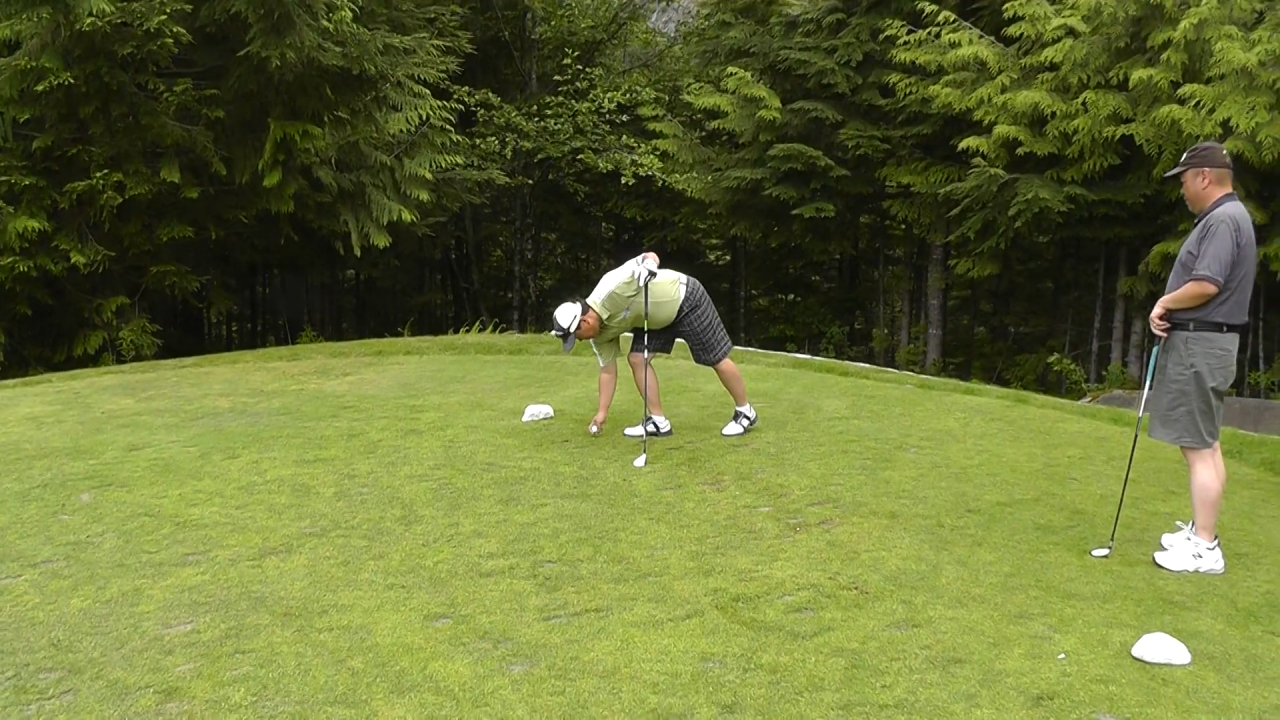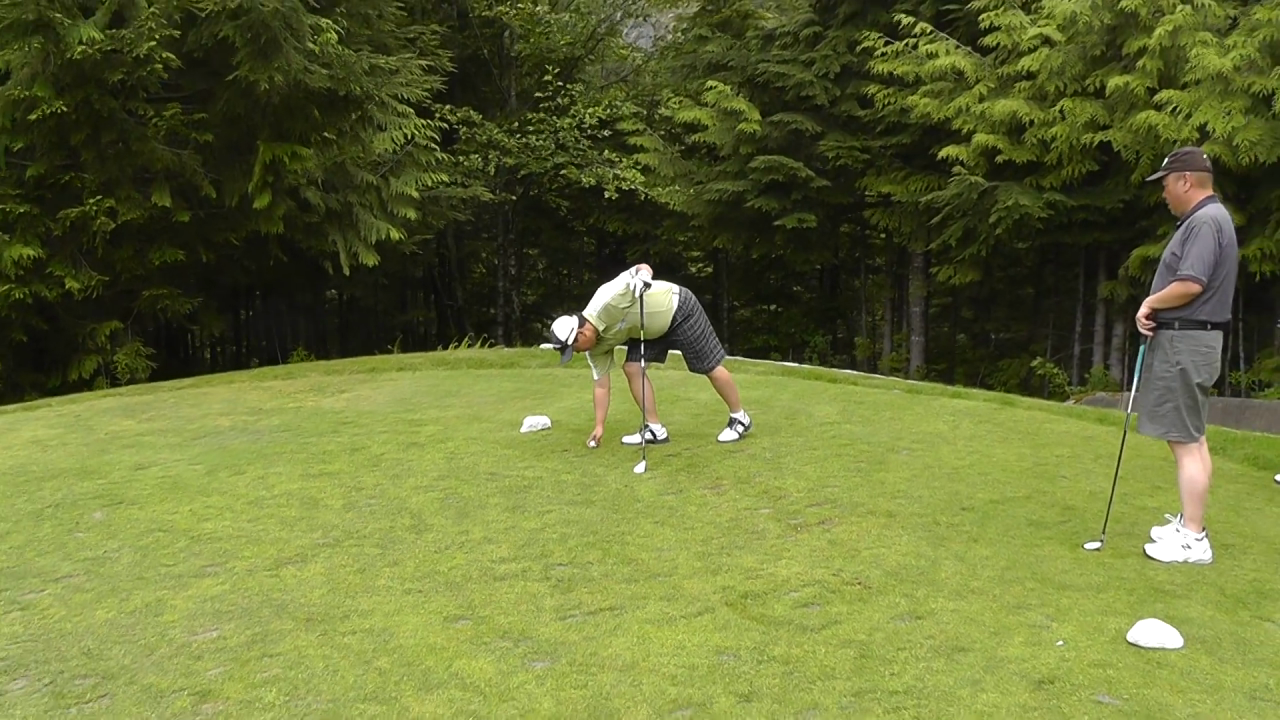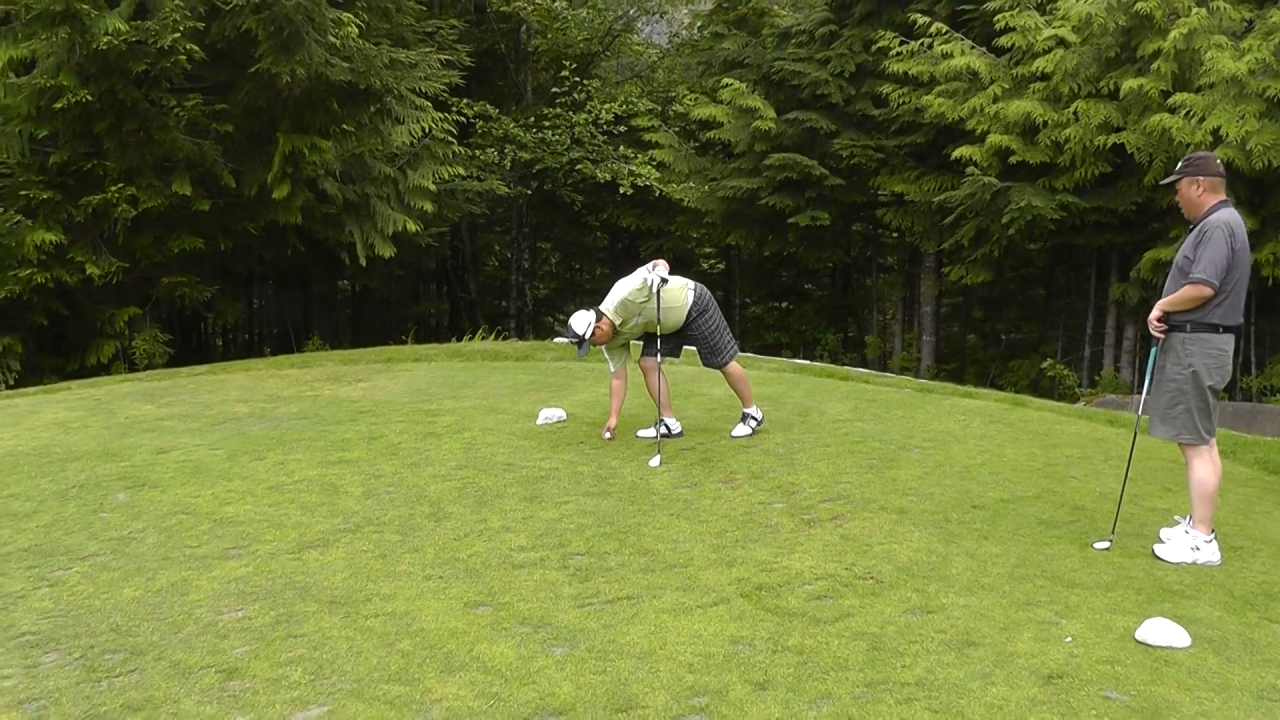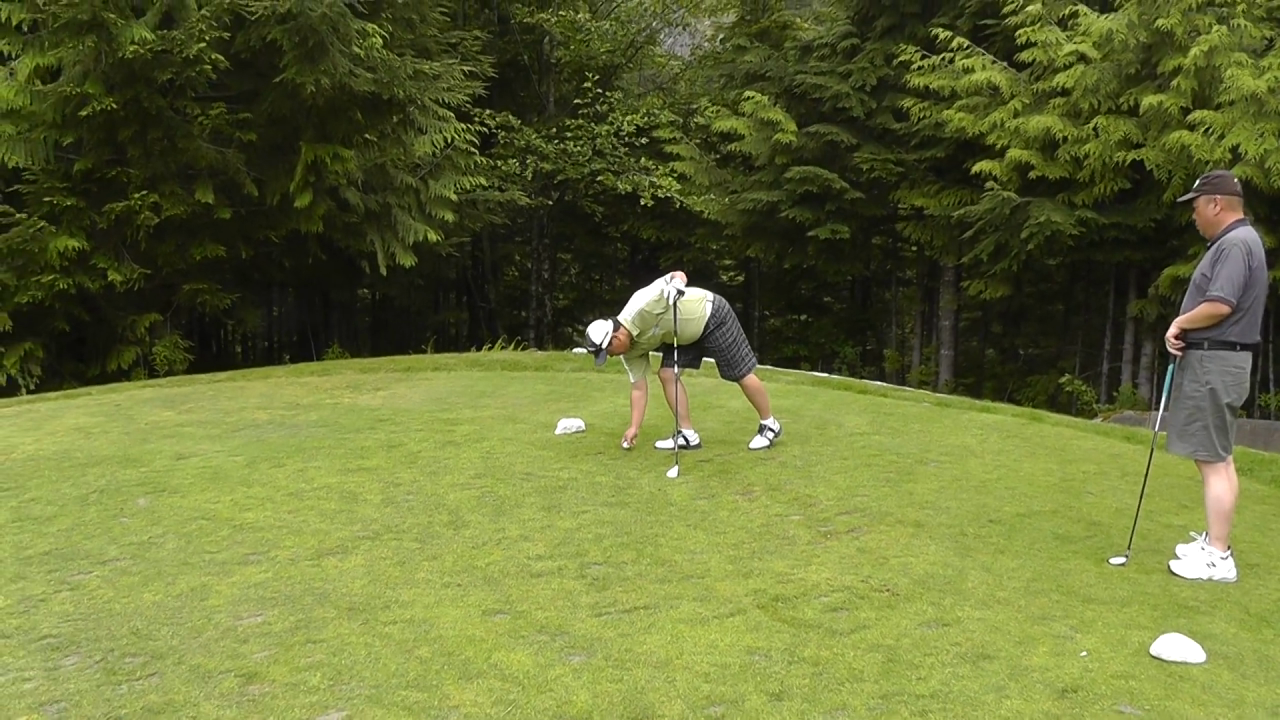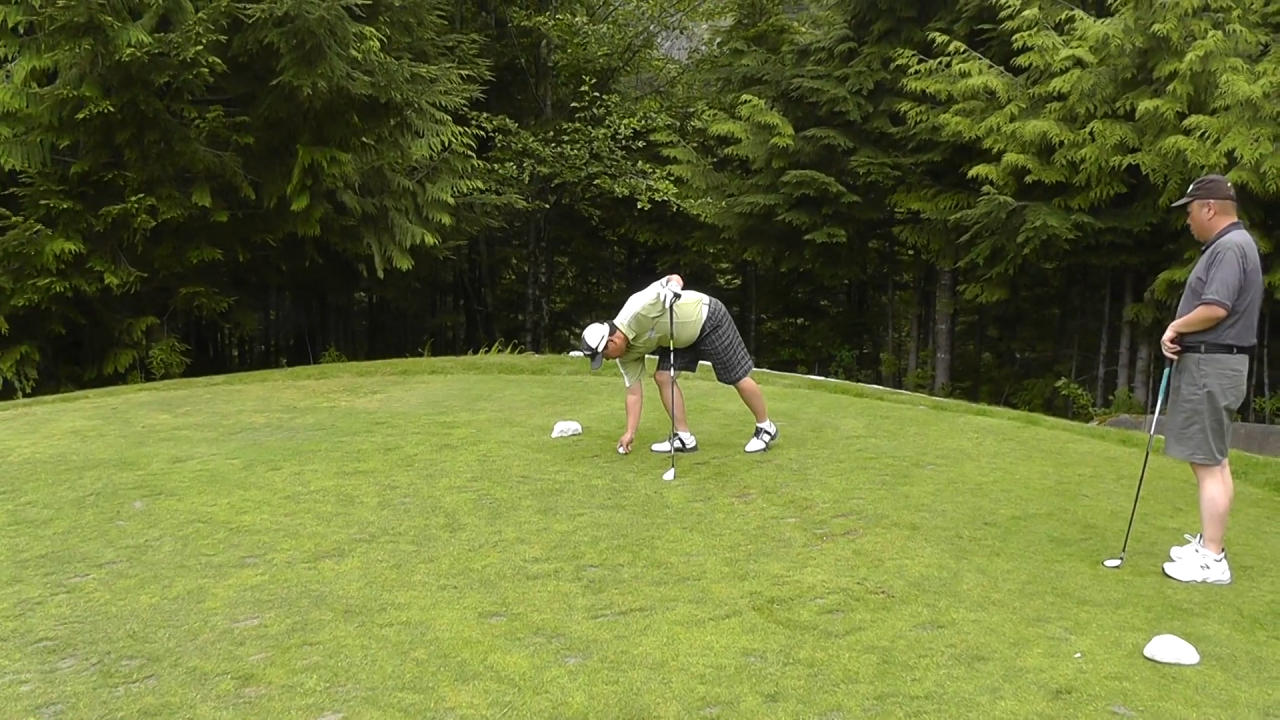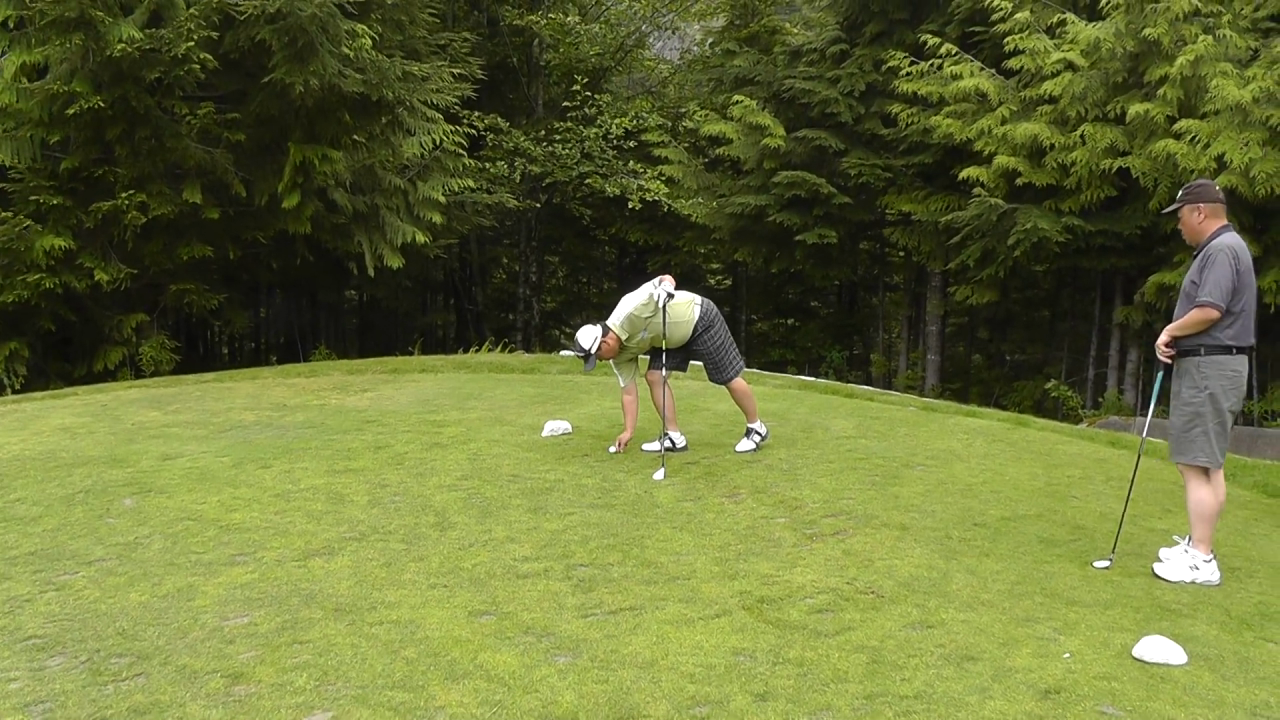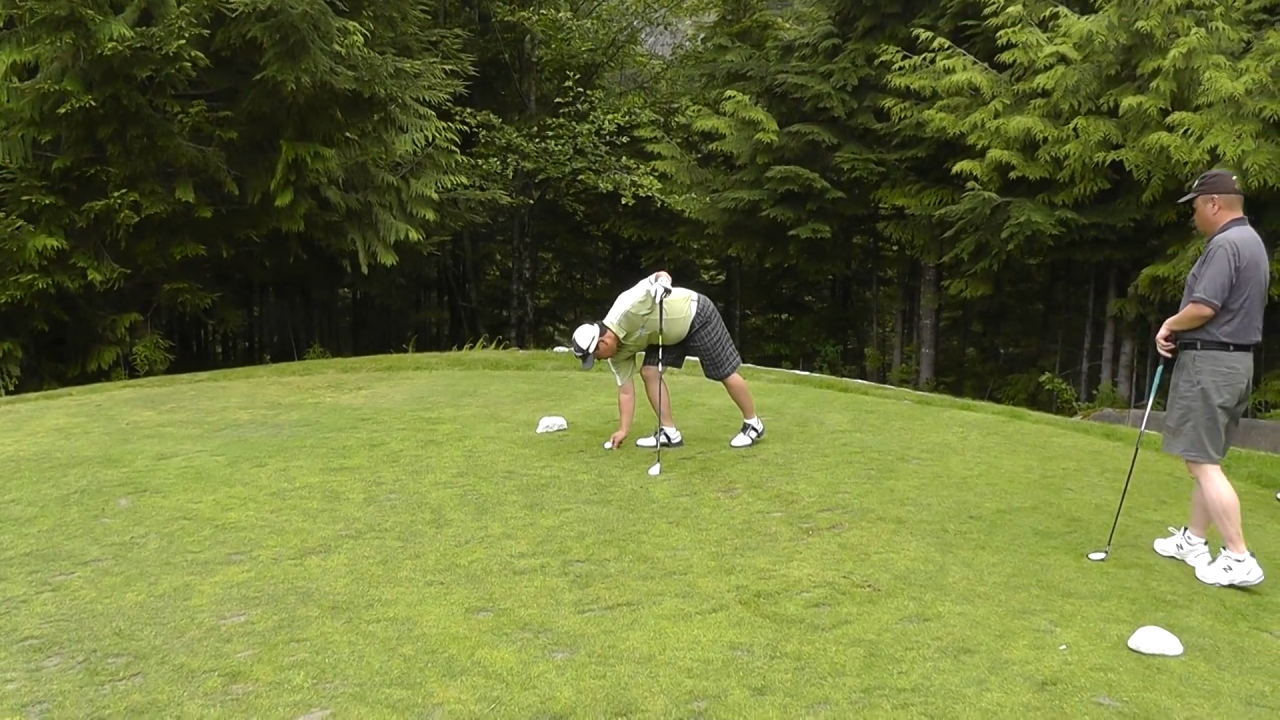
dt=0.4s
person 1, frame 1
left shoulder: (1223, 219)
right shoulder: (1222, 217)
left elbow: (1206, 285)
left wrist: (1164, 303)
right wrist: (1170, 310)
left hip: (1200, 343)
right hip: (1200, 340)
left knee: (1198, 446)
right knee: (1204, 444)
left ankle: (1205, 548)
right ankle: (1201, 532)
person 1, frame 2
left shoulder: (1205, 221)
right shoulder: (1204, 219)
left elbow: (1190, 284)
left wrist: (1150, 303)
right wrist: (1156, 310)
left hip: (1185, 341)
right hip: (1185, 338)
left knee: (1186, 441)
right knee: (1191, 438)
left ankle: (1193, 539)
right ankle: (1190, 524)
person 1, frame 3
left shoulder: (1218, 225)
right shoulder: (1216, 223)
left elbow: (1202, 288)
left wrist: (1162, 306)
right wrist: (1168, 313)
left hip: (1197, 344)
right hip: (1197, 341)
left knee: (1196, 443)
right knee: (1202, 440)
left ankle: (1202, 541)
right ankle: (1199, 525)
person 1, frame 4
left shoulder: (1235, 243)
right shoulder: (1233, 241)
left elbow: (1219, 305)
left wrist: (1179, 323)
right wrist: (1185, 330)
left hip: (1213, 361)
right hip: (1215, 359)
left knee: (1212, 459)
right knee: (1218, 457)
left ankle: (1218, 557)
right ankle: (1214, 542)
person 1, frame 5
left shoulder: (1229, 246)
right shoulder: (1227, 245)
left elbow: (1215, 308)
left wrist: (1175, 327)
right wrist: (1181, 333)
left hip: (1210, 365)
right hip: (1212, 362)
left knee: (1207, 462)
right knee: (1214, 460)
left ankle: (1212, 559)
right ankle: (1209, 544)
person 1, frame 6
left shoulder: (1221, 249)
right shoulder: (1220, 248)
left elbow: (1209, 311)
left wrist: (1170, 331)
right wrist: (1176, 337)
left hip: (1209, 368)
right hip: (1209, 366)
left knee: (1195, 464)
right knee: (1208, 463)
left ankle: (1201, 559)
right ankle: (1197, 546)
person 1, frame 7
left shoulder: (1226, 244)
right shoulder: (1250, 241)
left elbow: (1203, 307)
left wrist: (1169, 325)
right wrist: (1179, 330)
left hip: (1209, 363)
right hip: (1234, 360)
left knee: (1202, 463)
right knee: (1207, 459)
left ankle: (1239, 559)
right ankle: (1194, 540)
person 2, frame 1
left shoulder: (612, 289)
right shoulder: (602, 332)
left elbow: (651, 256)
right elbow: (608, 370)
left wrist: (649, 264)
right wrist: (602, 412)
left hip: (686, 298)
left knee: (717, 358)
right knee: (637, 359)
left ankle: (745, 412)
right ankle: (658, 421)
person 2, frame 2
left shoulder: (607, 302)
right shoulder: (598, 344)
left elbow: (643, 267)
right elbow: (601, 385)
left wrist: (643, 274)
right wrist: (599, 426)
left hip: (678, 309)
left knee: (710, 367)
right knee: (632, 368)
left ankle: (739, 418)
right ankle: (655, 429)
person 2, frame 3
left shoulder: (624, 297)
right shoulder: (614, 338)
left elbow: (660, 263)
right elbow: (618, 376)
left wrist: (660, 270)
right wrist: (613, 417)
left hip: (693, 304)
left knee: (724, 362)
right knee: (647, 363)
left ankle: (752, 414)
right ankle: (669, 423)
person 2, frame 4
left shoulder: (641, 307)
right shoulder: (631, 349)
left elbow: (679, 275)
right elbow: (639, 387)
left wrist: (677, 283)
right wrist: (634, 427)
left hip: (711, 315)
left knee: (742, 374)
right knee: (667, 374)
left ankle: (769, 425)
right ankle: (687, 434)
person 2, frame 5
left shoulder: (637, 311)
right shoulder: (628, 352)
left elbow: (675, 278)
right elbow: (634, 392)
left wrist: (673, 286)
right wrist: (630, 432)
left hip: (708, 319)
left knee: (738, 377)
right knee: (663, 377)
left ankle: (765, 428)
right ankle: (684, 437)
person 2, frame 6
left shoulder: (630, 311)
right shoulder: (621, 353)
left elbow: (667, 278)
right elbow: (629, 392)
left wrist: (666, 286)
right wrist: (628, 431)
left hip: (700, 319)
left knee: (729, 378)
right knee: (654, 377)
left ankle: (756, 428)
right ankle: (674, 436)
person 2, frame 7
left shoulder: (627, 310)
right shoulder: (619, 351)
left elbow: (662, 275)
right elbow: (626, 391)
left wrist: (663, 281)
right wrist: (623, 430)
left hip: (697, 316)
left knee: (726, 373)
right knee: (649, 372)
left ankle: (753, 424)
right ankle: (669, 431)
